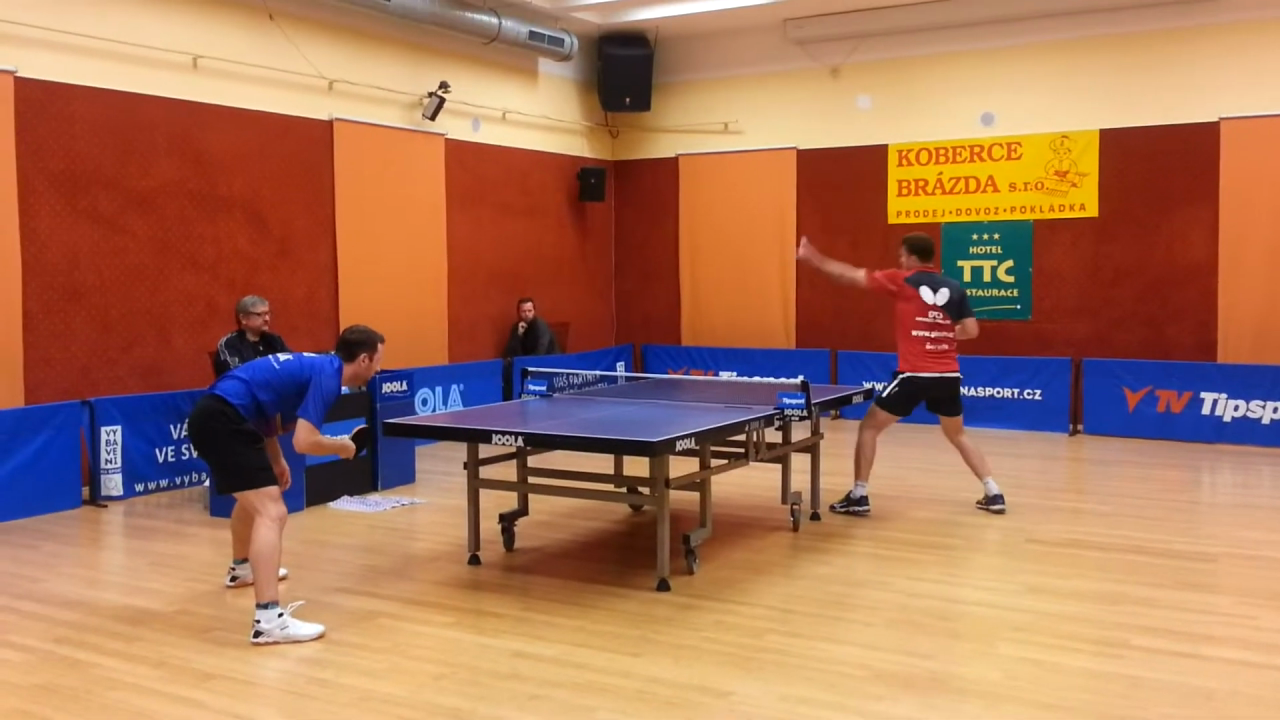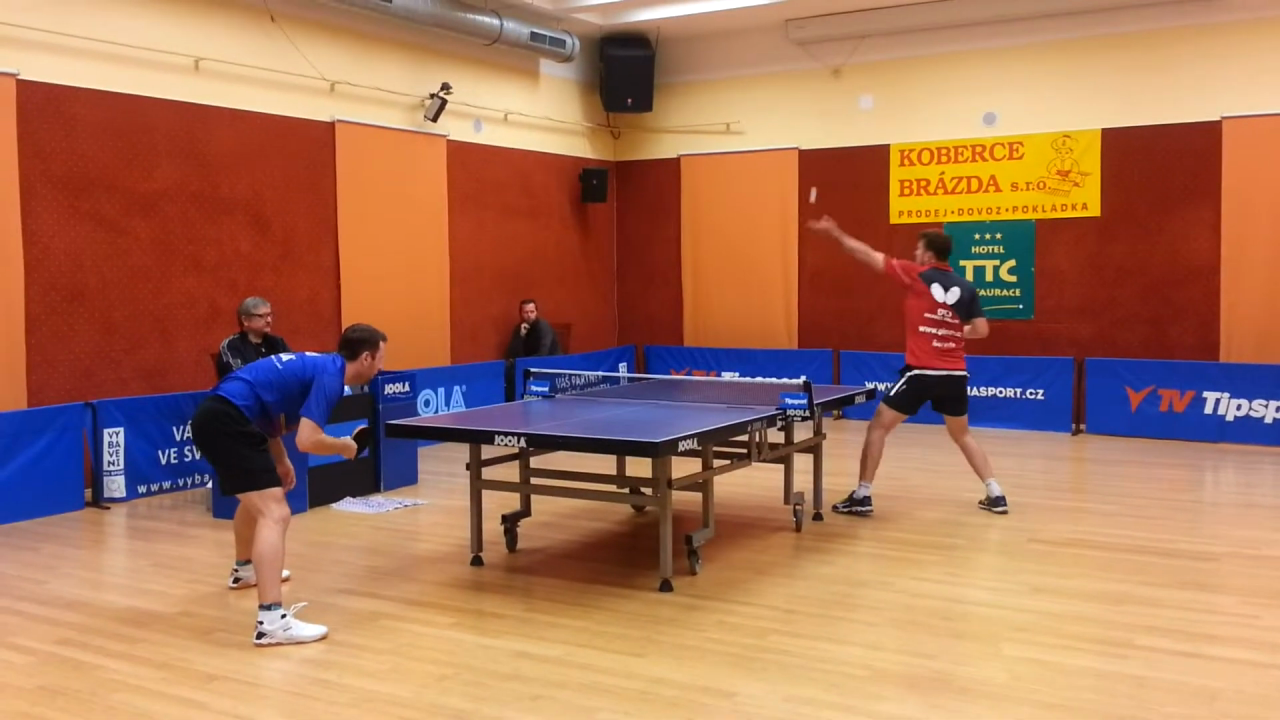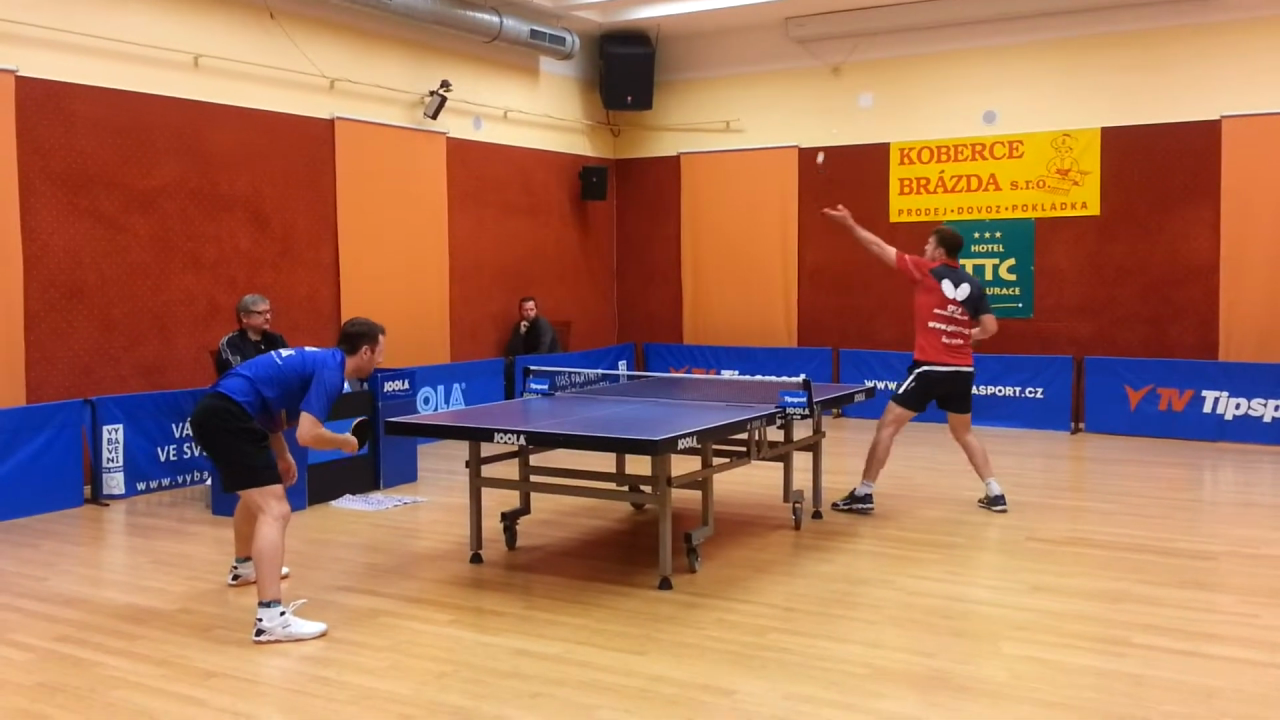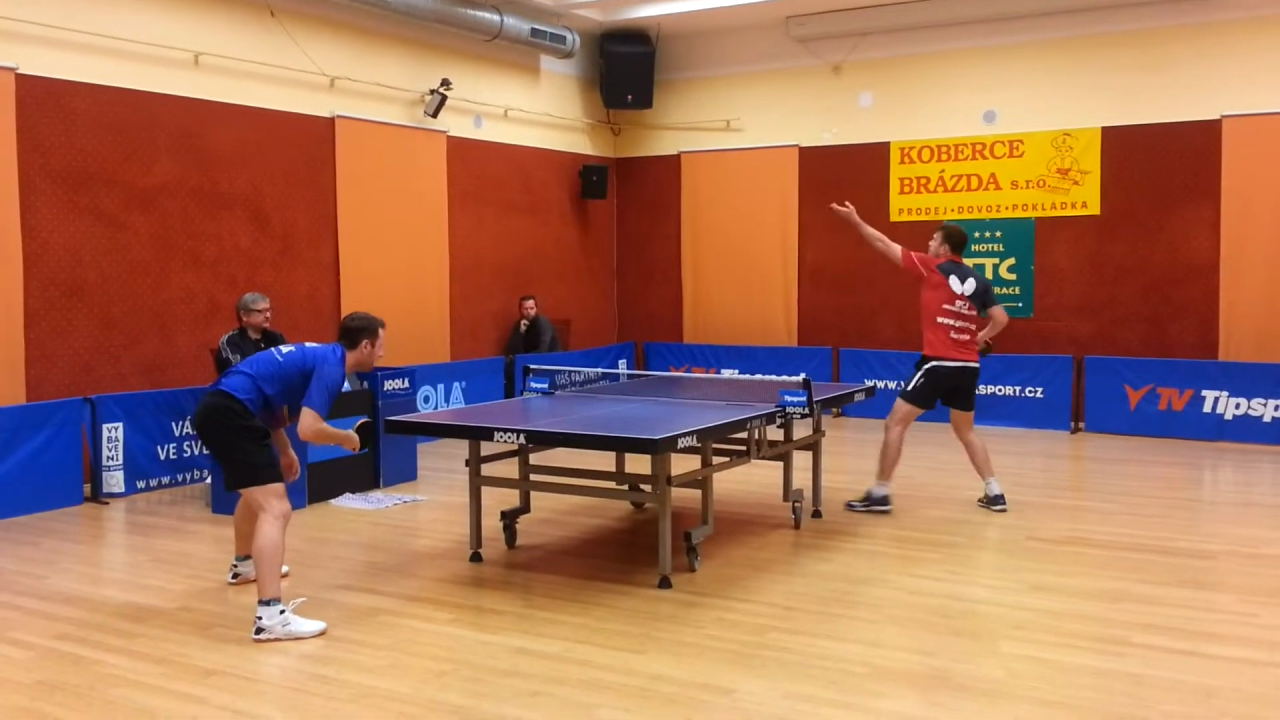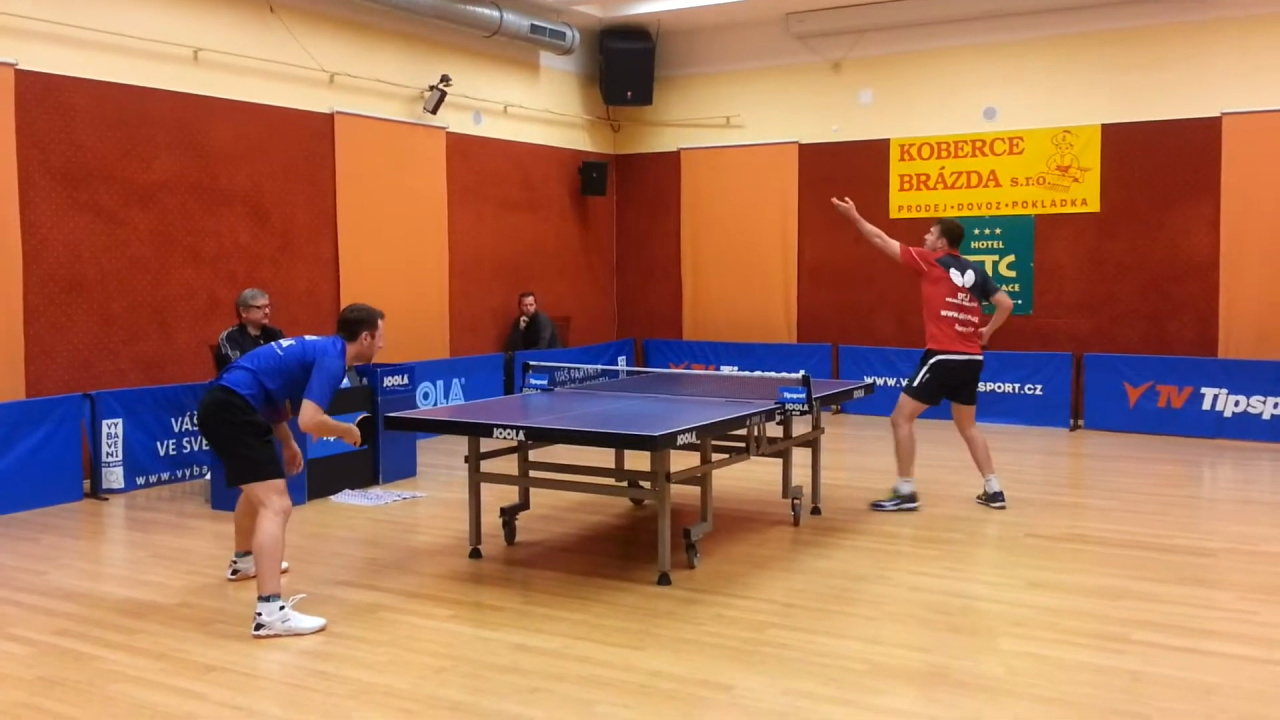
dt=0.1s
person 1, frame 1
left shoulder: (316, 365)
right shoulder: (327, 376)
right elbow: (304, 441)
left wrist: (276, 460)
right wrist: (342, 446)
left hip: (211, 413)
right hip: (224, 420)
left knee: (252, 496)
right knee: (271, 513)
left ankle: (242, 567)
right ankle: (268, 620)
person 1, frame 2
left shoulder: (318, 365)
right shoulder: (330, 376)
right elbow: (307, 440)
left wrist: (280, 460)
right wrist: (344, 446)
left hip: (215, 415)
right hip: (227, 421)
left knee: (256, 497)
right knee: (275, 514)
left ankle: (245, 569)
right ankle: (272, 621)
person 1, frame 3
left shoulder: (319, 359)
right shoulder: (331, 371)
right elbow: (307, 434)
left wrist: (281, 455)
right wrist: (344, 442)
left hip: (216, 410)
right hip: (228, 417)
left knee: (255, 494)
right knee: (275, 511)
left ankle: (244, 566)
right ankle: (271, 618)
person 1, frame 4
left shoulder: (318, 356)
right shoulder: (332, 366)
right elbow: (309, 428)
left wrist: (284, 451)
right wrist: (346, 438)
left hip: (217, 408)
right hip: (230, 415)
left knee: (256, 491)
right knee: (275, 509)
left ankle: (244, 564)
right ankle: (270, 616)
person 1, frame 5
left shoulder: (319, 347)
right shoulder: (332, 359)
right elbow: (309, 420)
left wrist: (287, 443)
right wrist: (346, 431)
left hip: (221, 403)
right hip: (233, 410)
left knee: (258, 488)
right knee: (275, 505)
left ankle: (243, 560)
right ankle: (270, 612)
person 2, frame 1
left shoulder: (902, 280)
right shoulder: (955, 288)
left elbow: (853, 276)
right elbow: (971, 331)
left wrist: (815, 259)
left hip: (914, 375)
right hip: (948, 375)
left knee: (869, 427)
right knee: (958, 435)
left ankle: (858, 496)
right ankle: (993, 494)
person 2, frame 2
left shoulder: (914, 274)
right shoulder: (966, 288)
left elbow: (870, 256)
right elbow: (981, 330)
left wrist: (836, 232)
left hip: (921, 372)
right hip: (955, 374)
left knee: (878, 427)
right knee: (962, 435)
left ankle: (862, 496)
right ankle: (995, 495)
person 2, frame 3
left shoulder: (925, 271)
right shoulder: (973, 286)
left elbow: (880, 247)
right elbow: (990, 327)
left wrist: (849, 223)
left hip: (929, 368)
right hip: (962, 370)
left knee: (887, 426)
right knee: (963, 433)
left ankle: (863, 493)
right ankle: (994, 494)
person 2, frame 4
left shoulder: (931, 267)
right shoulder: (978, 281)
left elbow: (885, 245)
right elbow: (1001, 320)
left wrist: (855, 220)
right wrist: (981, 337)
left hip: (937, 364)
right hip: (968, 367)
left knee: (895, 424)
right knee: (966, 431)
left ankle: (879, 494)
right ankle: (995, 493)
person 2, frame 5
left shoulder: (930, 261)
right shoulder: (975, 272)
left elbow: (882, 241)
right elbow: (1005, 304)
left wrist: (853, 216)
right wrist: (987, 330)
left hip: (942, 357)
right hip: (971, 358)
left knee: (900, 418)
right knee: (967, 425)
left ankle: (905, 492)
right ankle: (994, 490)
